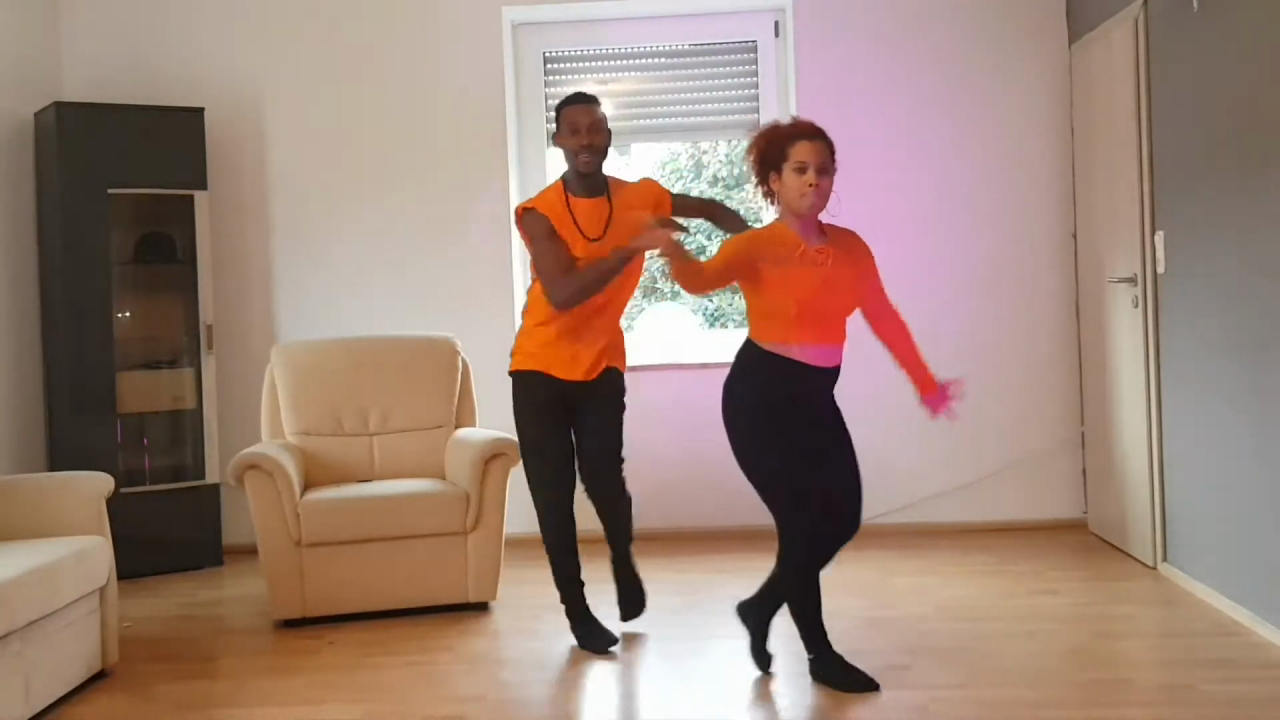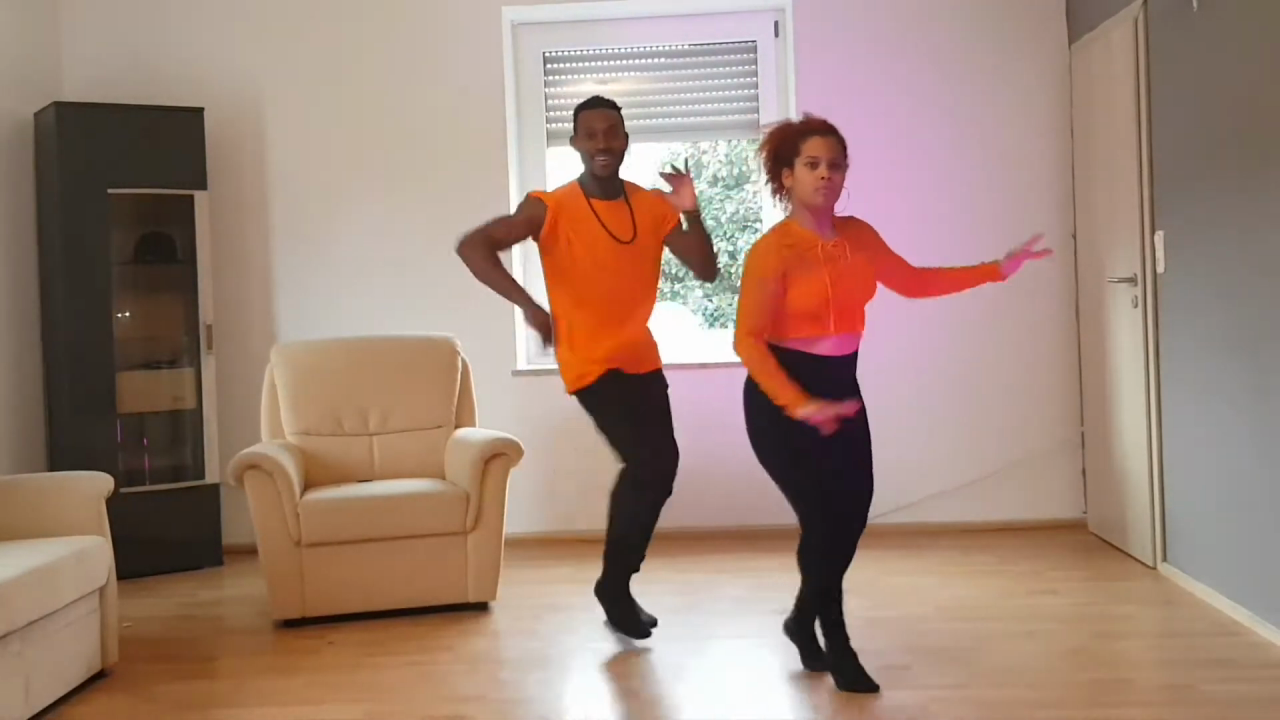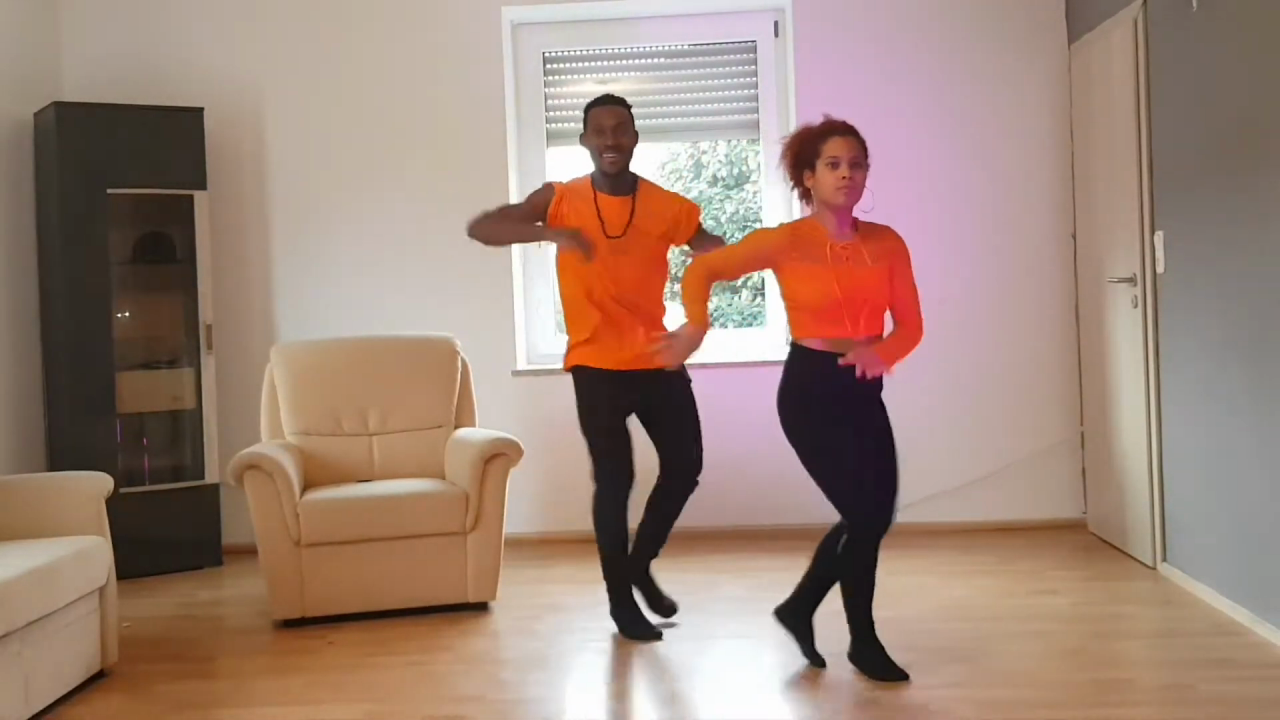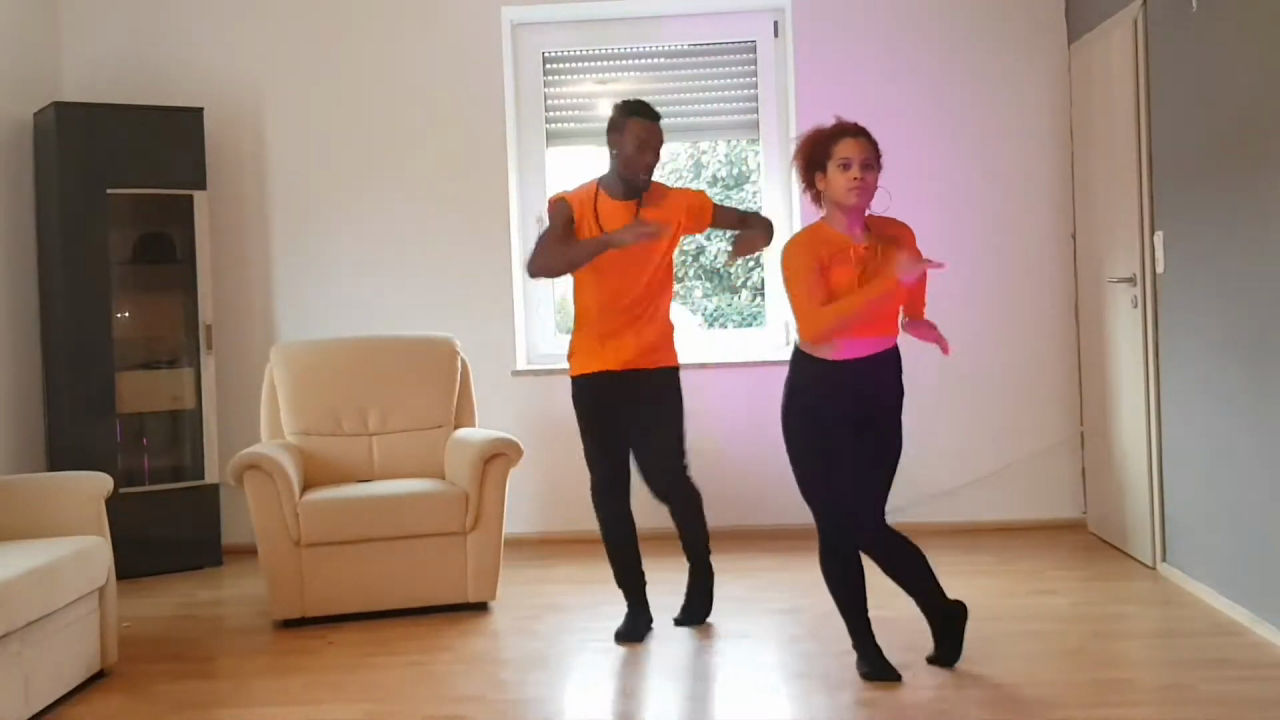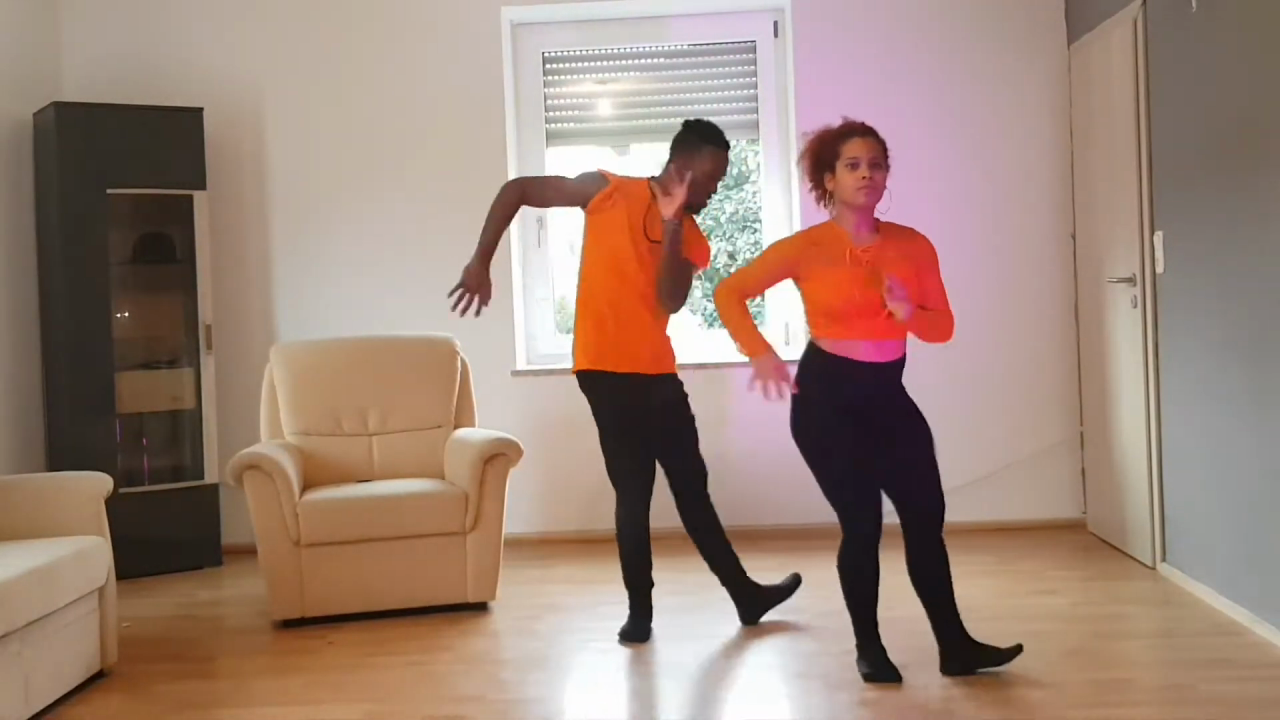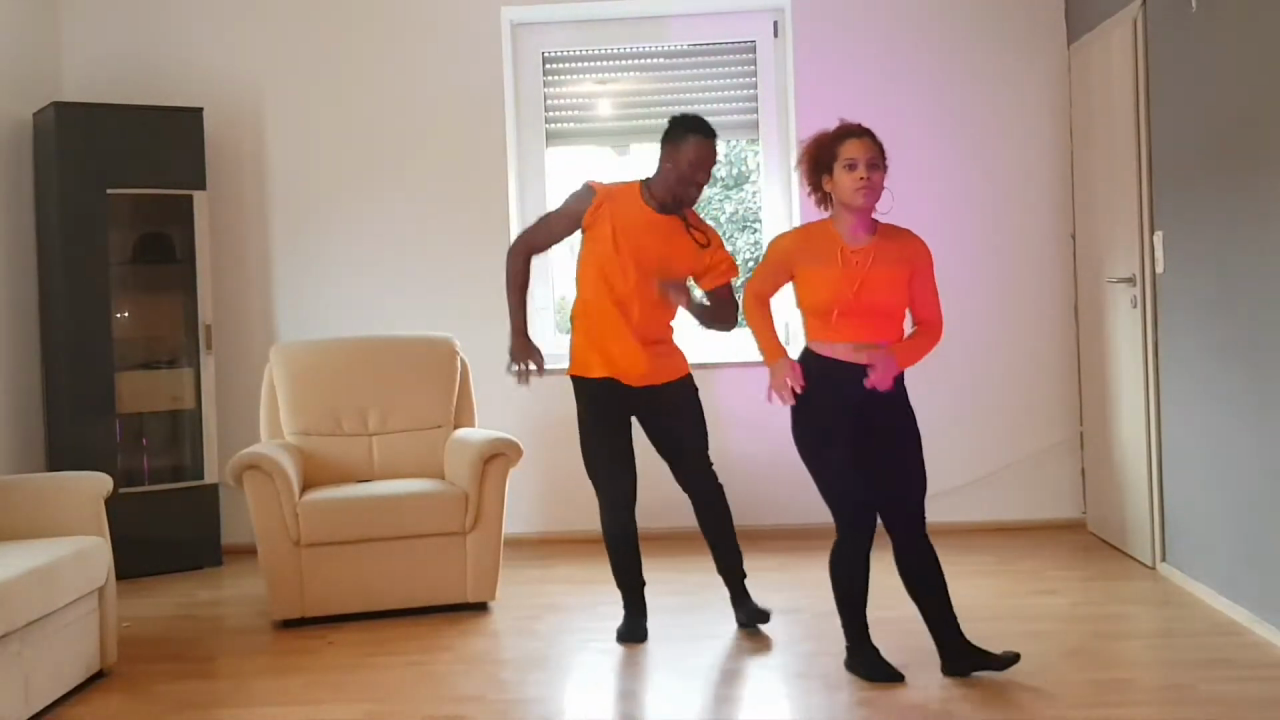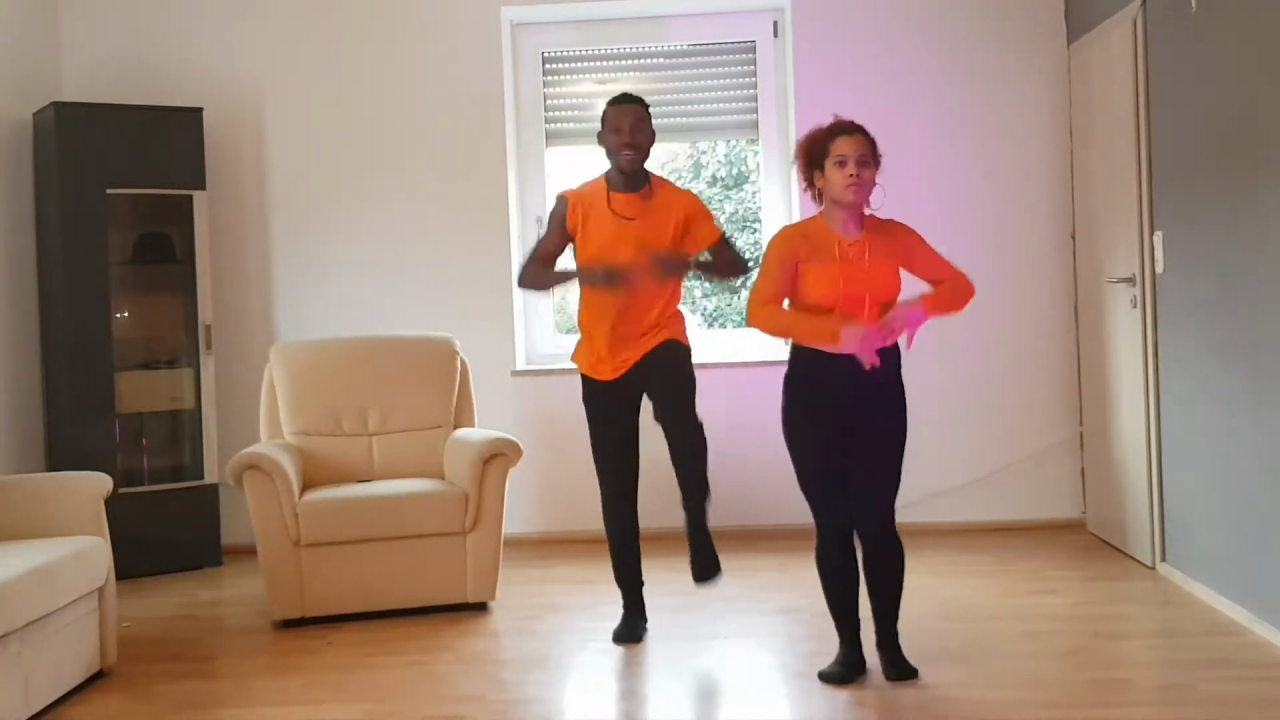
dt=0.2s
person 1, frame 1
left shoulder: (848, 246)
right shoulder: (755, 247)
left elbow: (883, 317)
right elbow: (701, 279)
left wrist: (925, 383)
right wrist: (676, 255)
left hip: (813, 398)
right hip: (758, 397)
left knee: (841, 519)
right knee: (802, 525)
left ankle: (763, 607)
right ankle: (820, 654)
person 1, frame 2
left shoulder: (858, 236)
right shoulder: (771, 249)
left elbow: (910, 281)
right elbow: (748, 340)
left wrist: (996, 270)
right wrist: (800, 405)
left hip: (841, 390)
right hip: (782, 399)
left knee: (850, 519)
right knee: (824, 521)
left ankle: (806, 620)
right ankle: (835, 645)
person 1, frame 3
left shoulder: (888, 243)
right shoulder: (786, 240)
left elbow: (910, 325)
right elbow: (700, 272)
left wrist: (881, 352)
right wrist: (696, 323)
left hip: (864, 394)
right hip: (811, 390)
left knee: (871, 515)
right knee: (870, 509)
left ankle: (799, 609)
right ankle: (863, 638)
person 1, frame 4
left shoulder: (896, 235)
right shoulder: (804, 248)
right elbow: (816, 326)
left wrist: (917, 319)
right wrist: (889, 281)
left hip: (879, 389)
right hip: (816, 397)
left knee: (863, 527)
right knee: (838, 529)
left ankle: (942, 612)
right ankle: (866, 647)
person 1, frame 5
left shoulder: (913, 245)
right shoulder: (805, 247)
left elbow: (940, 327)
right elbow: (729, 293)
left wrist: (909, 314)
right wrist: (760, 352)
left hip: (888, 396)
right hip: (825, 397)
left knee: (926, 518)
right knee: (863, 525)
left ankle: (957, 647)
right ankle: (869, 649)
person 1, frame 6
left shoulder: (910, 248)
right shoulder: (800, 245)
left elbow: (930, 326)
right elbow: (755, 293)
left wrist: (895, 358)
right wrist: (776, 359)
left hip: (886, 397)
right hip: (823, 396)
left knee: (909, 525)
right knee: (856, 523)
left ankle: (954, 647)
right ankle: (858, 648)
person 1, frame 7
left shoulder: (895, 237)
right shoulder: (792, 240)
left elbow: (960, 287)
right elbow: (760, 312)
left wrist: (917, 308)
right wrist: (840, 329)
left hip: (880, 387)
right hip: (815, 390)
left knee: (875, 520)
right knee: (833, 521)
left ankle: (889, 642)
right ankle: (848, 645)
person 2, frame 1
left shoulder: (642, 195)
right shoulder: (538, 214)
left elbow: (708, 209)
right elbow: (562, 295)
left wrist: (741, 235)
right wrist: (633, 246)
left hip: (599, 365)
right hip: (538, 363)
left knee: (603, 479)
right knee: (551, 488)
left ankle: (623, 564)
right ankle: (576, 609)
person 2, frame 2
left shoulder: (656, 206)
right shoulder: (550, 208)
left elbow: (707, 272)
right elbow: (471, 247)
left wrist: (692, 214)
right wrist: (528, 303)
left hip: (644, 362)
right hip: (596, 365)
left knee: (658, 471)
right knee: (652, 464)
left ankle: (618, 584)
right ankle: (614, 586)
person 2, frame 3
left shoulder: (670, 206)
right shoulder: (559, 199)
right elbow: (481, 228)
left wrist: (707, 248)
right wrist: (551, 232)
left hip: (659, 359)
right hip: (597, 363)
left knee: (684, 468)
right knee: (614, 478)
left ankle: (640, 567)
right ankle: (620, 597)
person 2, frame 4
left shoulder: (679, 204)
right shoulder: (570, 206)
left elbow: (753, 223)
right elbow: (537, 266)
left wrist: (753, 234)
right wrist: (613, 239)
left hip: (651, 362)
right hip: (591, 367)
left knee: (666, 476)
right knee: (608, 487)
left ankle: (700, 573)
right ankle: (635, 602)
person 2, frame 5
left shoulder: (690, 235)
right shoulder: (607, 189)
left elbow: (671, 303)
right elbow: (514, 190)
left wrist: (670, 227)
right wrist: (481, 264)
left hip: (657, 369)
right hip: (605, 365)
left knee: (689, 480)
right knee: (634, 487)
left ankle: (743, 591)
right ankle: (639, 605)
person 2, frame 6
left shoulder: (704, 240)
right shoulder: (597, 201)
left elbow: (726, 316)
right elbow: (521, 251)
left wrist: (694, 304)
right wrist: (519, 333)
left hip: (665, 374)
right hip: (598, 373)
left knee: (701, 482)
right knee: (615, 494)
left ankle: (739, 594)
right ankle: (633, 606)
person 2, frame 7
left shoulder: (682, 204)
right shoulder: (573, 204)
left elbow: (735, 265)
right elbow: (529, 276)
left wrist: (685, 262)
right wrist: (583, 271)
left hip: (660, 347)
right hip: (600, 362)
left knee: (684, 424)
right knee: (616, 488)
left ankle: (697, 526)
right ankle: (631, 604)
